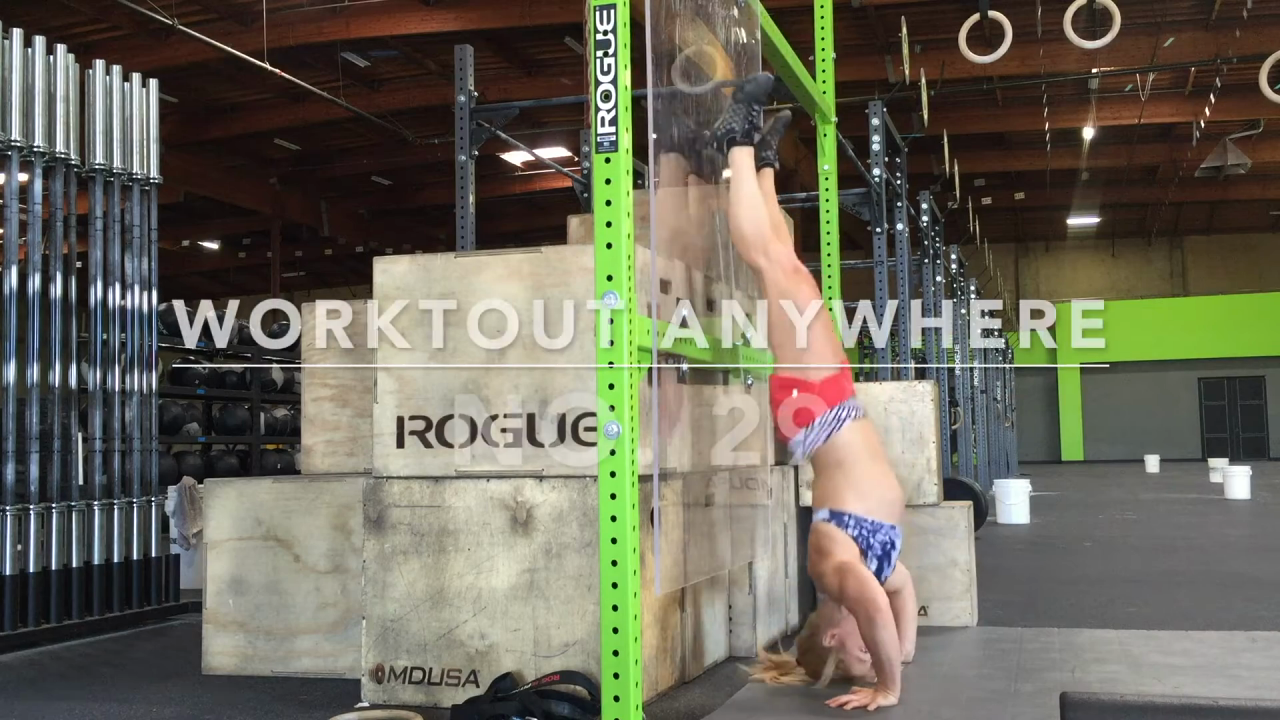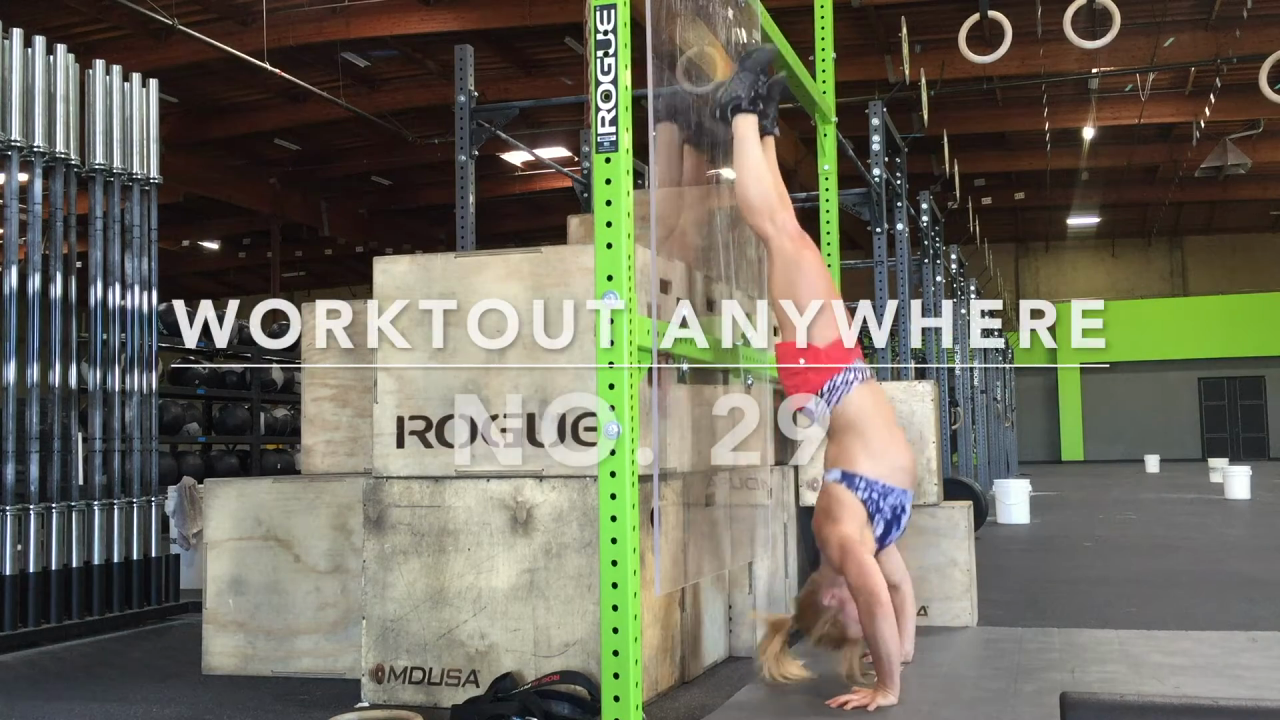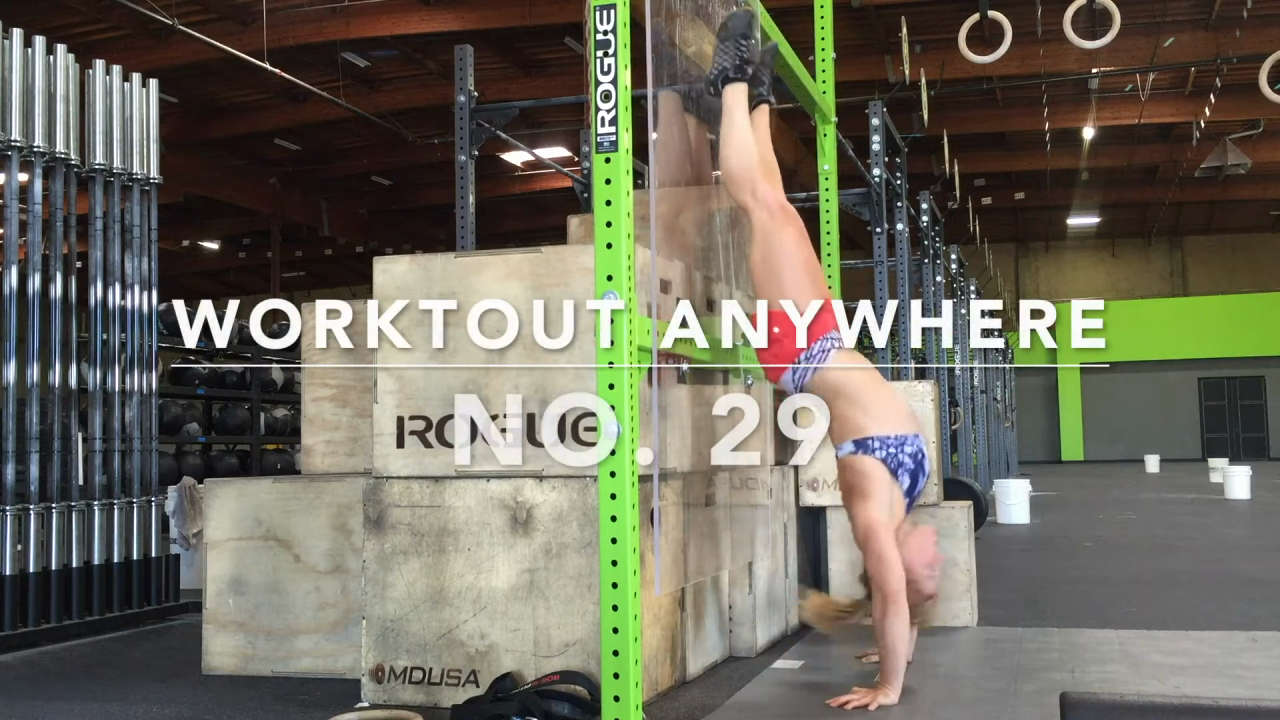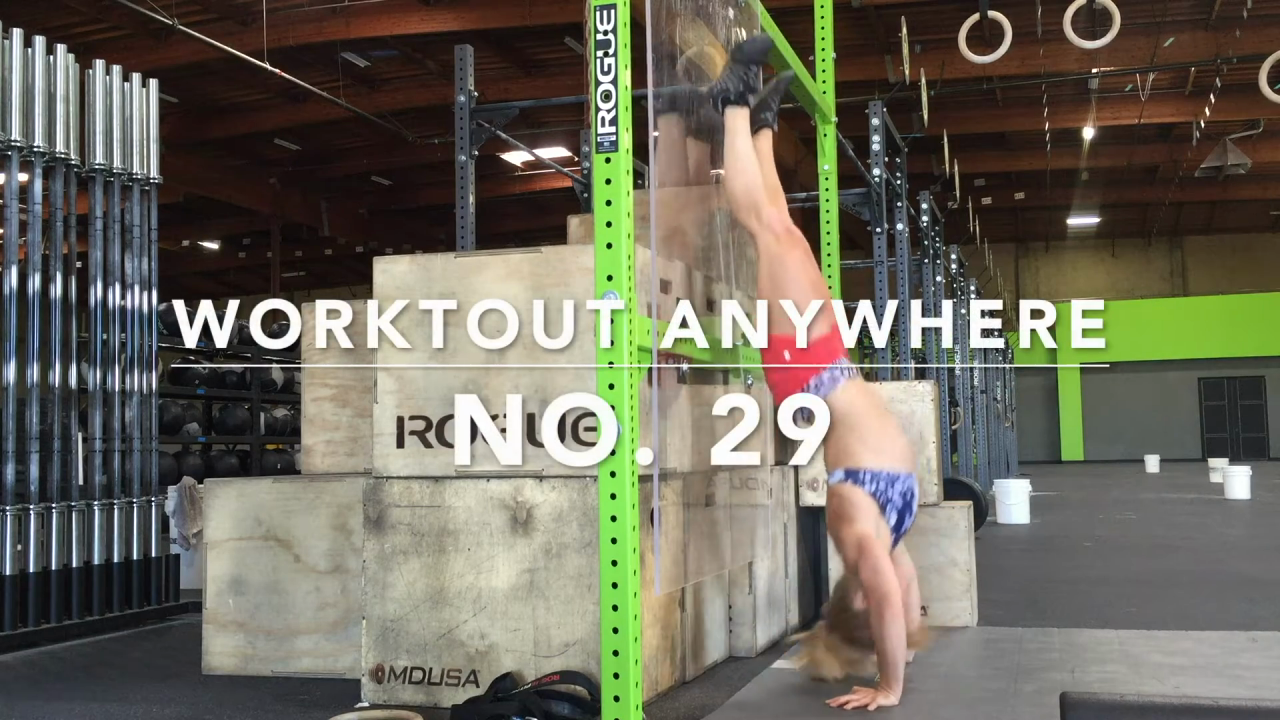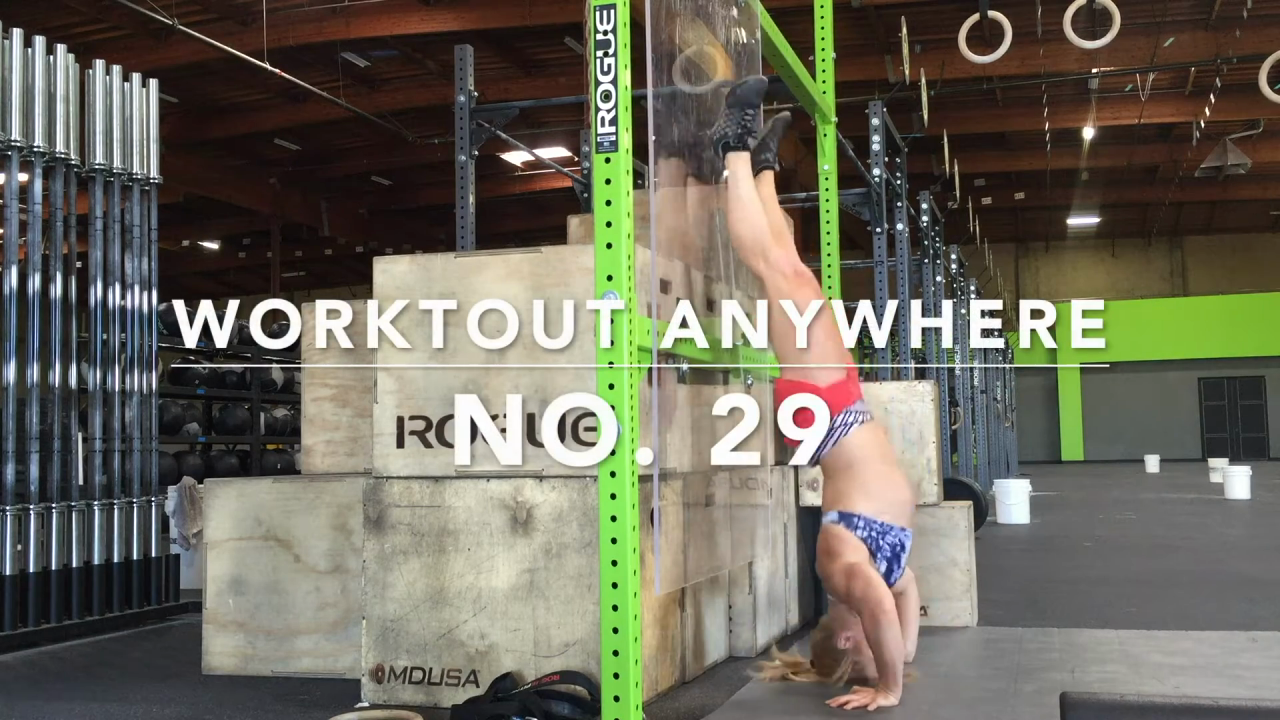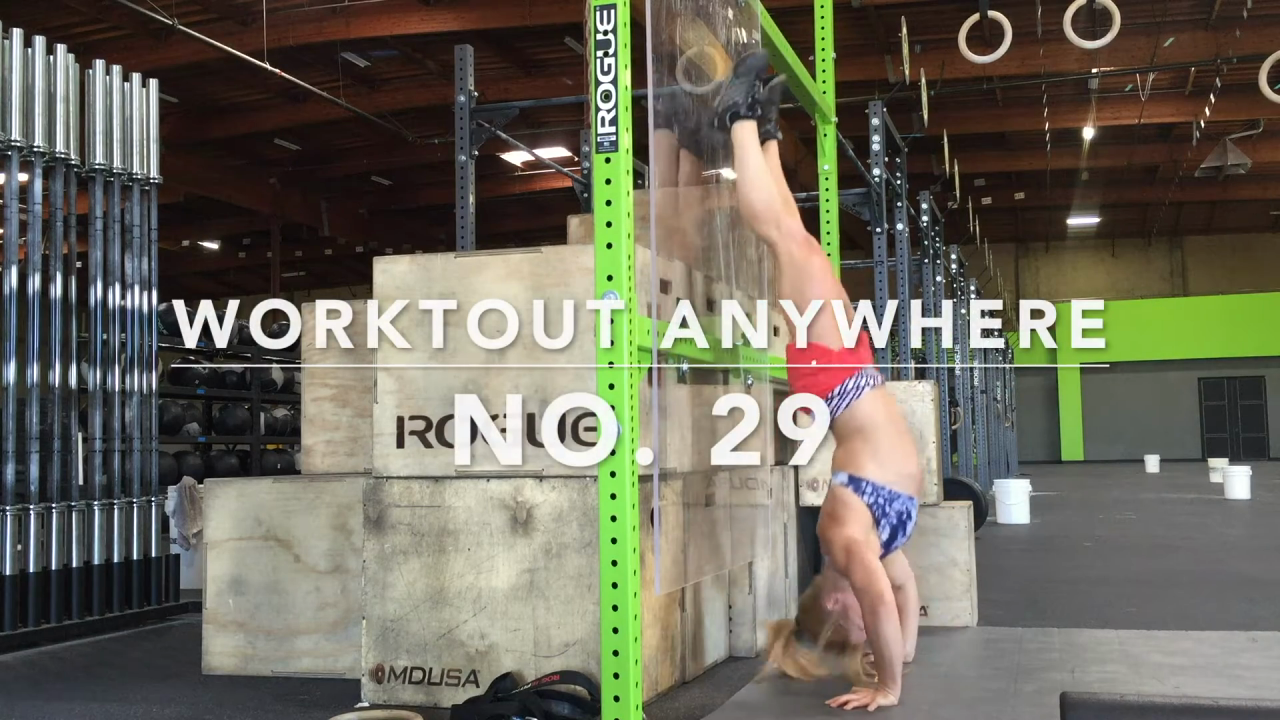
dt=0.2s
person 1, frame 1
right shoulder: (838, 561)
left wrist: (896, 671)
right wrist: (888, 687)
left hip: (825, 400)
right hip: (815, 400)
left knee: (779, 263)
right knee: (774, 263)
left ankle: (759, 151)
right ankle: (744, 140)
person 1, frame 2
left shoulder: (859, 524)
right shoulder: (846, 525)
left wrist: (896, 661)
right wrist: (887, 688)
left hip: (831, 367)
right hip: (821, 366)
left knee: (784, 231)
right knee: (780, 230)
left ankle: (758, 117)
right ankle: (745, 110)
person 1, frame 3
left shoulder: (886, 499)
right shoulder: (874, 500)
right wrist: (888, 686)
left hip: (813, 343)
right hip: (802, 346)
left knee: (772, 207)
right knee: (765, 205)
left ankle: (754, 91)
right ankle: (737, 79)
person 1, frame 4
left shoulder: (868, 525)
right shoulder: (862, 523)
right wrist: (890, 687)
left hip: (819, 368)
right hip: (809, 368)
left knee: (778, 230)
right knee: (772, 228)
left ankle: (758, 116)
right ankle: (738, 103)
person 1, frame 5
right shoulder: (846, 560)
left wrist: (895, 675)
right wrist: (890, 687)
left hip: (834, 403)
right hip: (827, 404)
left knee: (786, 269)
right knee: (780, 270)
left ankle: (758, 153)
right ankle: (741, 146)
person 1, frame 6
right shoulder: (851, 529)
left wrist: (894, 670)
right wrist: (889, 687)
left hip: (841, 370)
right hip: (833, 369)
left knee: (791, 238)
right knee: (787, 237)
right ankle: (745, 115)
